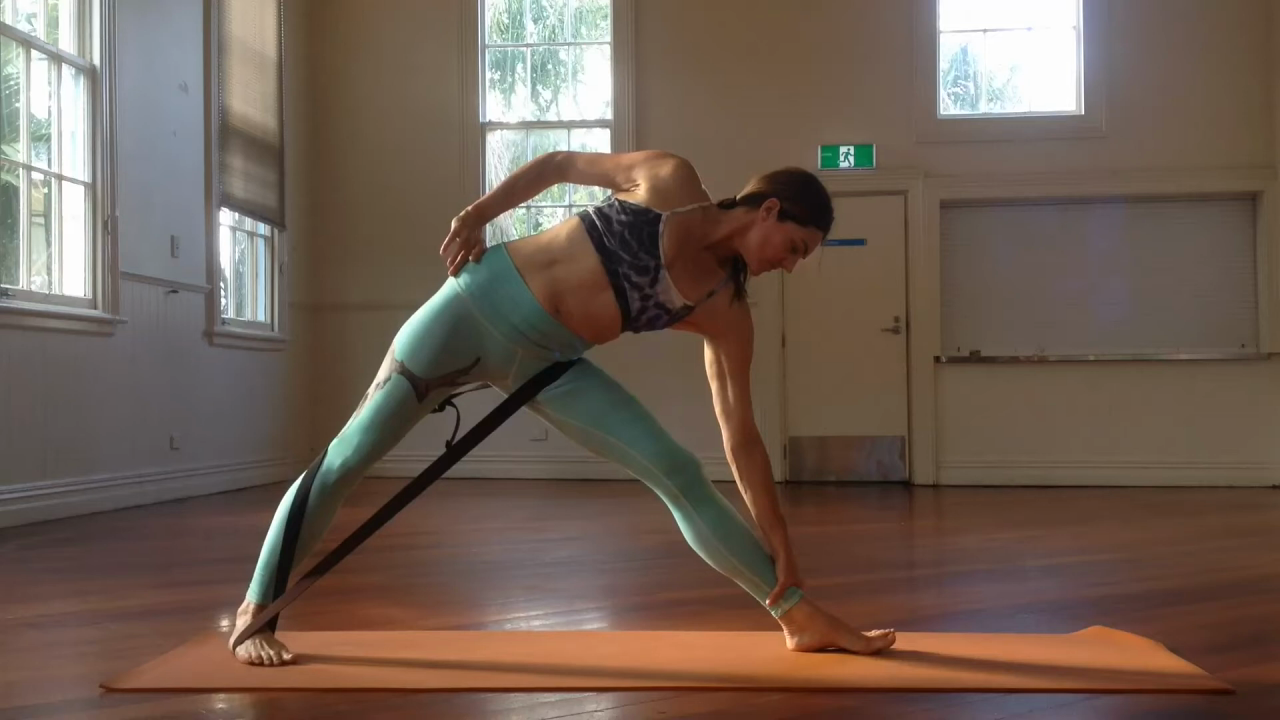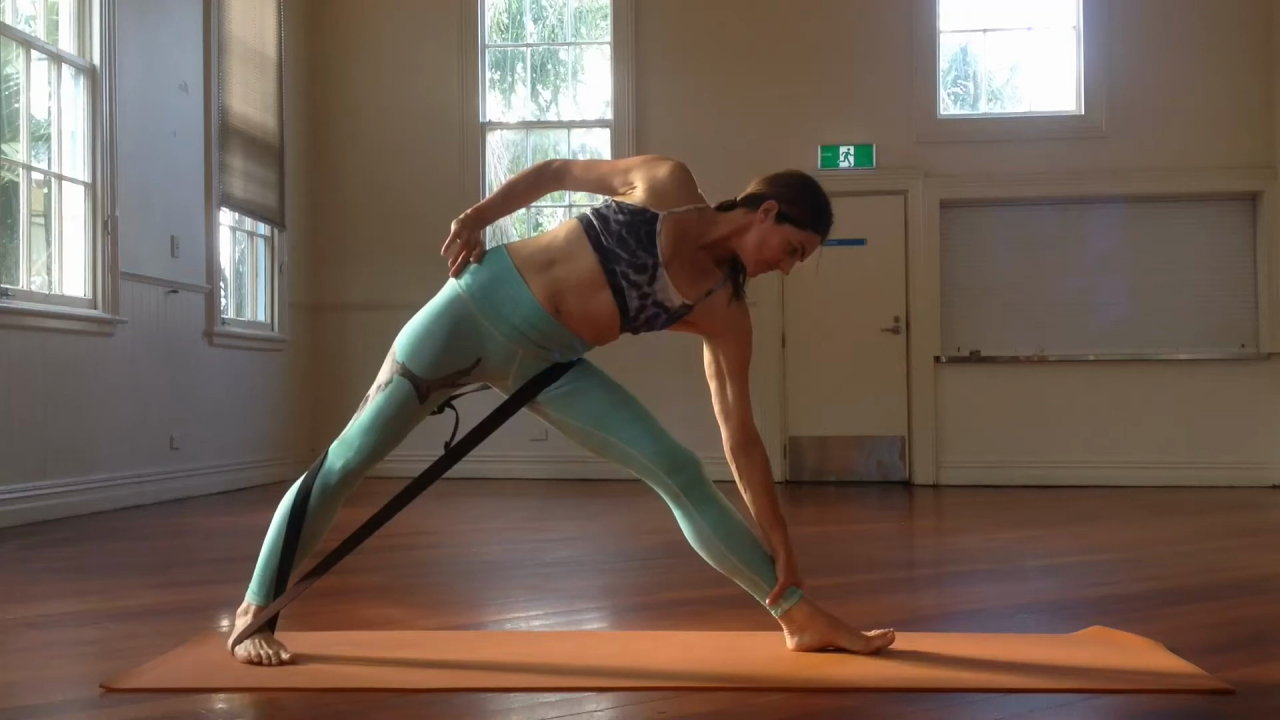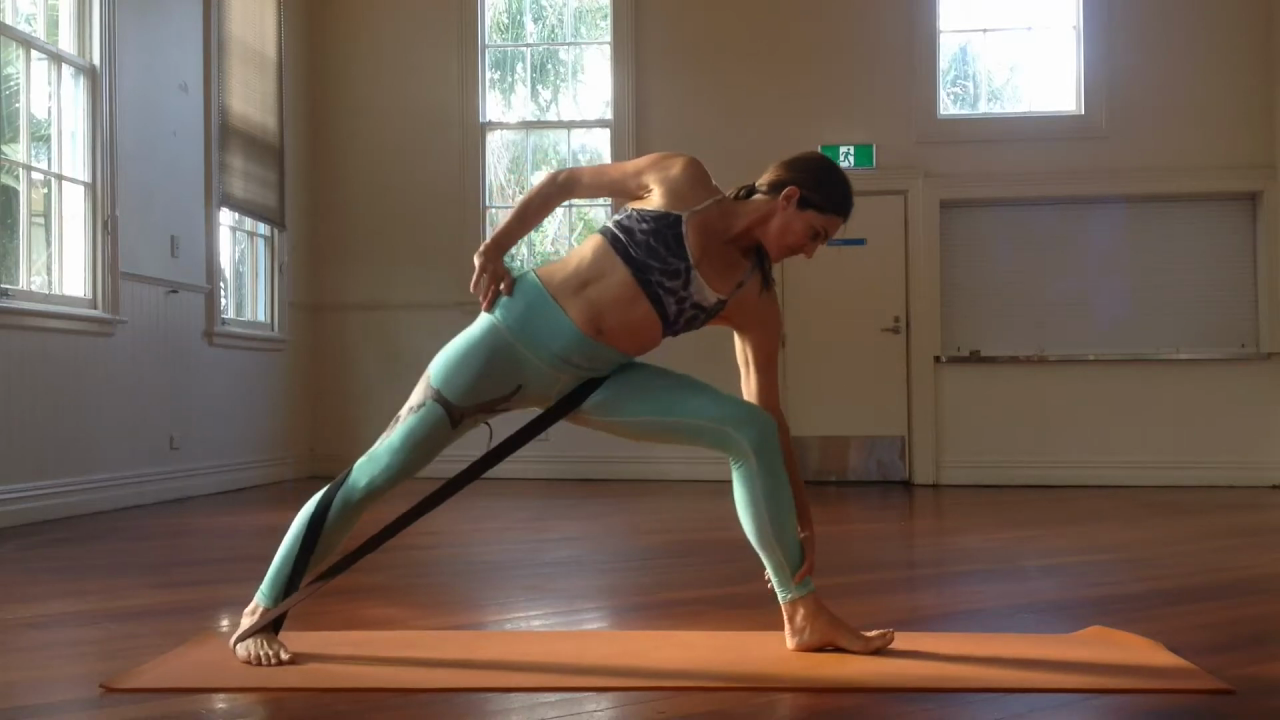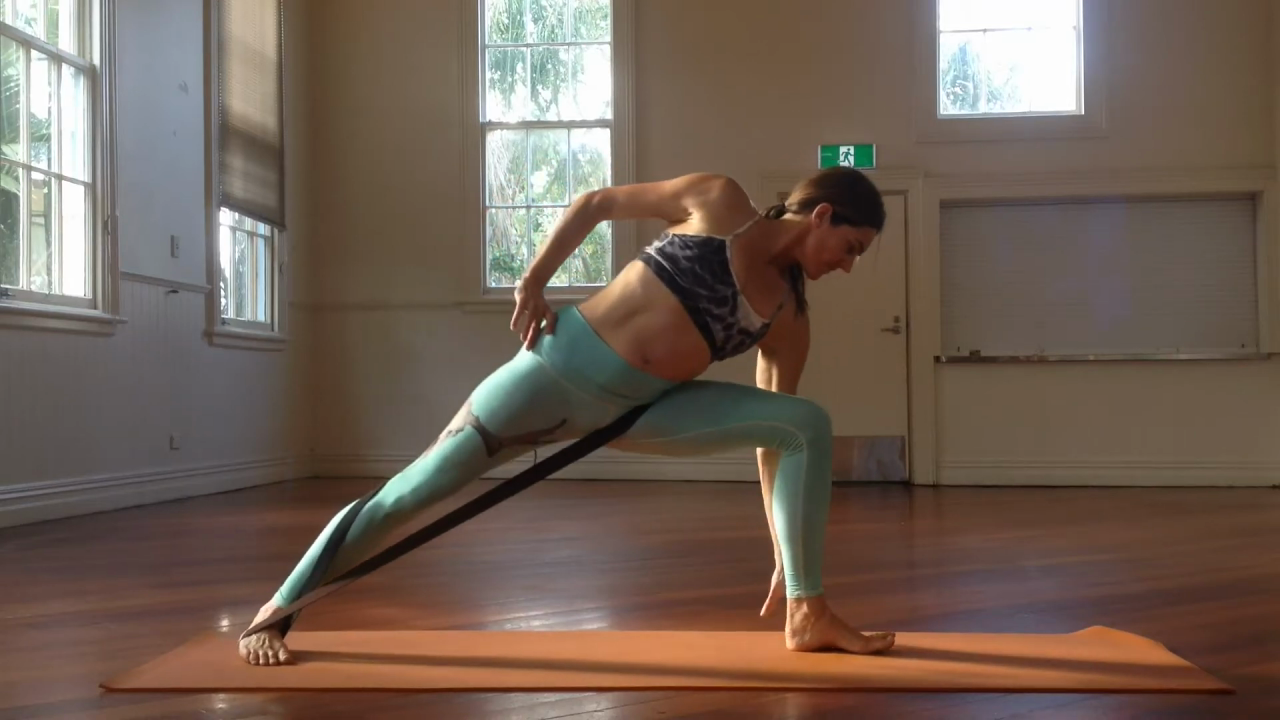
dt=0.7s
person 1, frame 1
left shoulder: (725, 311)
right shoulder: (669, 180)
left elbow: (741, 436)
right elbow: (557, 164)
left wrist: (780, 544)
right wrist: (475, 214)
left hip: (545, 360)
right hip: (477, 305)
left knee: (677, 471)
right knee: (347, 457)
left ankle: (798, 616)
right ankle: (254, 611)
person 1, frame 2
left shoulder: (724, 312)
right shoulder: (666, 183)
left elbow: (740, 437)
right elbow: (556, 171)
left wrist: (780, 544)
right wrist: (476, 216)
left hip: (546, 361)
right hip: (475, 305)
left knee: (677, 471)
right knee: (348, 459)
left ankle: (799, 616)
right ankle: (254, 610)
person 1, frame 3
left shoulder: (755, 301)
right shoulder: (682, 180)
left elbow: (769, 415)
right elbow: (564, 181)
left wrist: (800, 516)
right wrist: (495, 247)
left hip: (586, 379)
right hip: (513, 332)
left knee: (752, 432)
right knee: (371, 477)
left ankle: (803, 613)
right ankle: (260, 613)
person 1, frame 4
left shoulder: (789, 322)
right shoulder: (719, 201)
left elbow: (773, 437)
right elbow: (597, 202)
left wrist: (786, 554)
right wrist: (532, 281)
left hip: (633, 410)
right hip: (559, 365)
left knee: (808, 423)
right knee: (406, 496)
left ankle: (808, 615)
right ankle: (276, 611)
